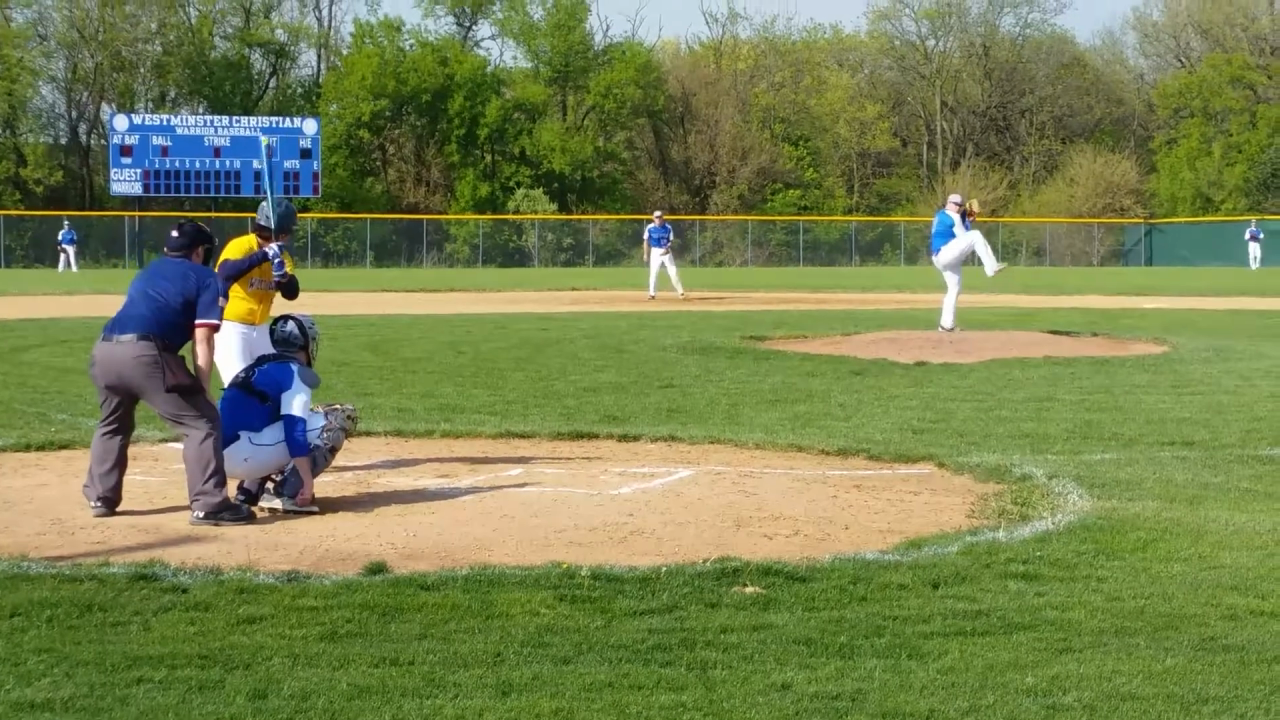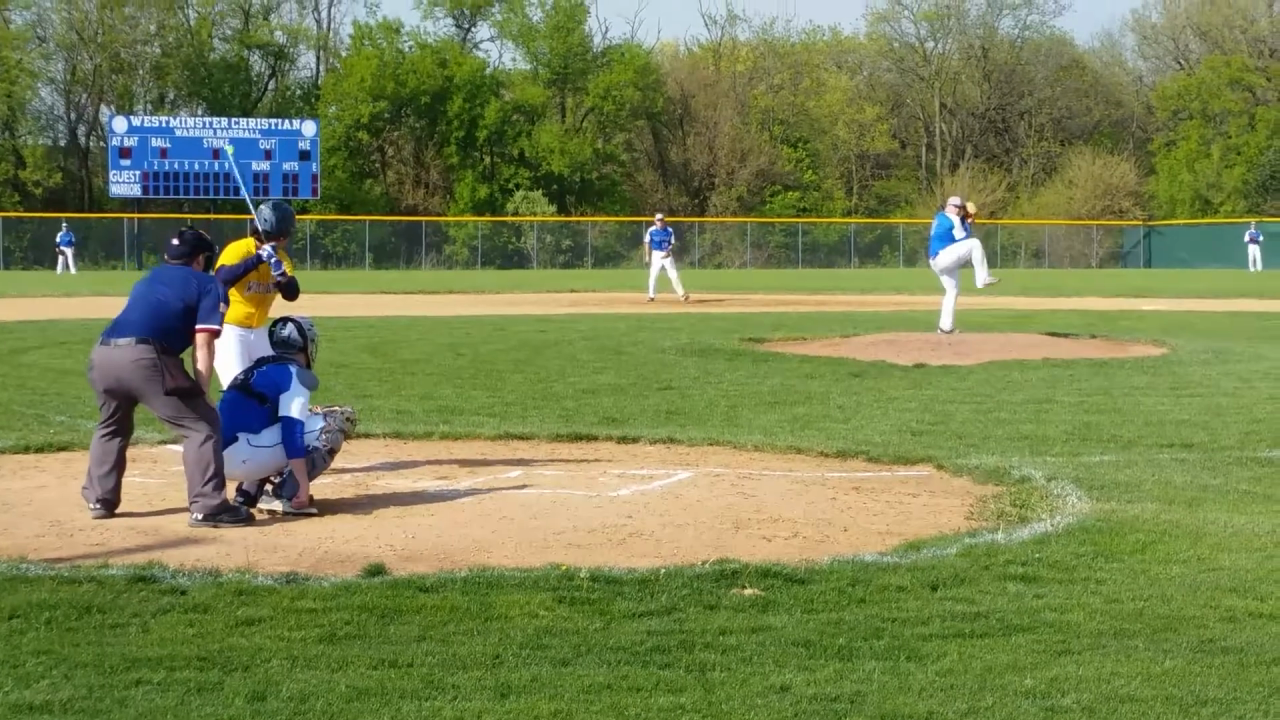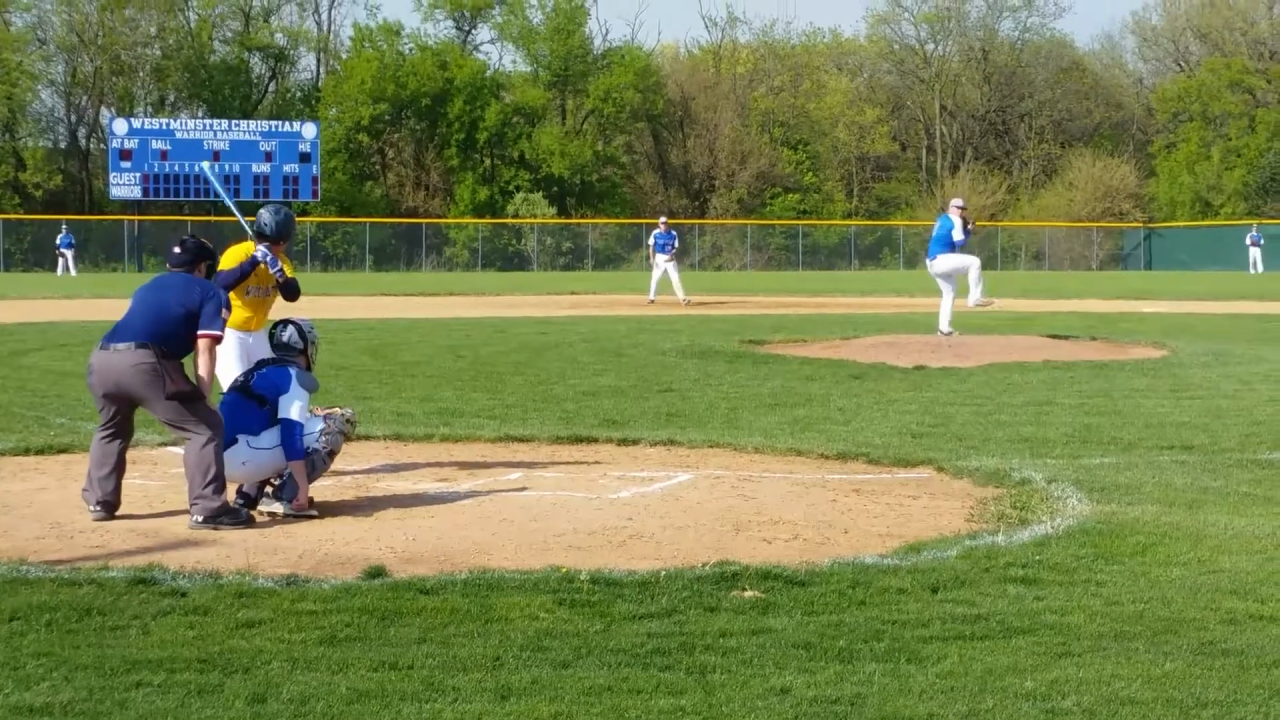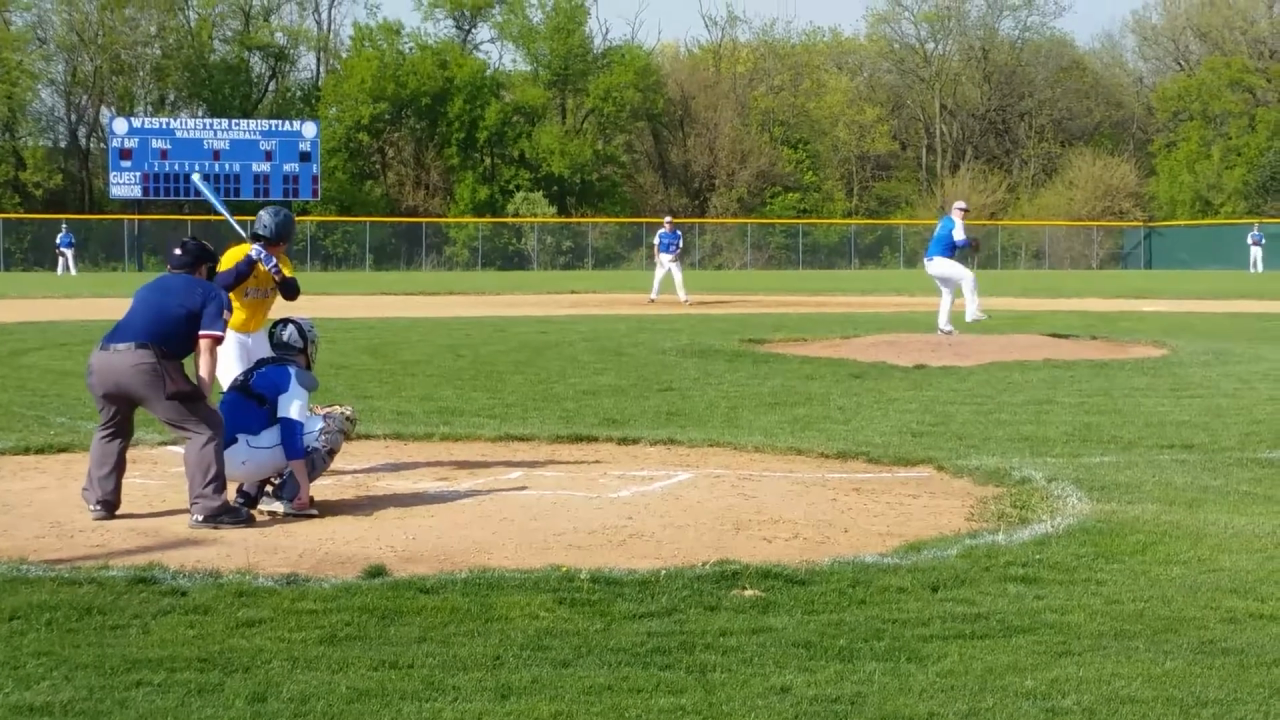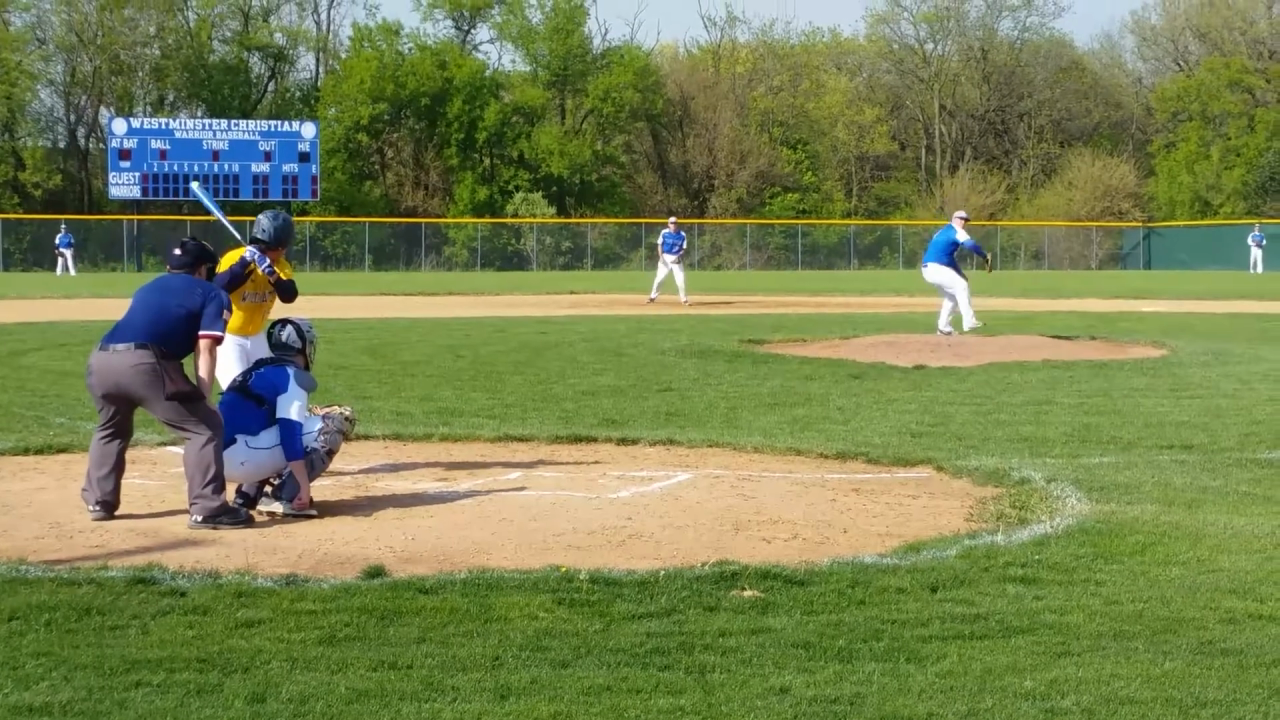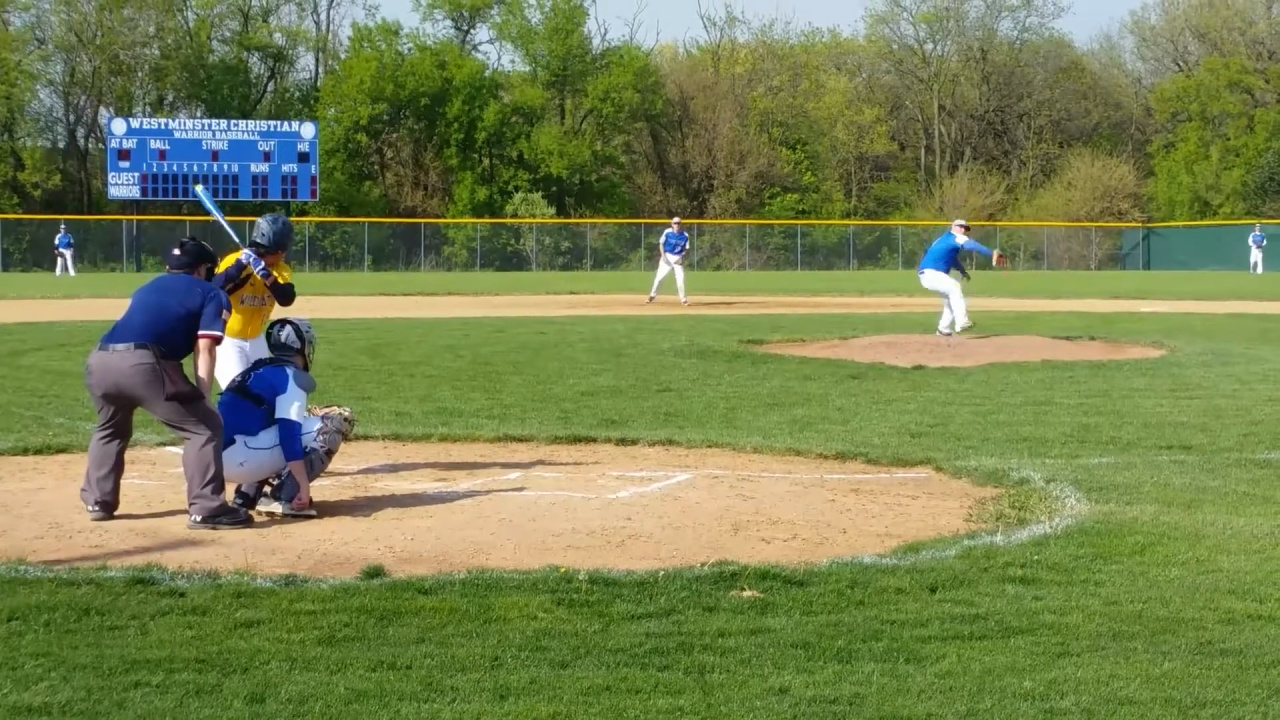
dt=0.1s
person 1, frame 1
left shoulder: (147, 272)
right shoulder: (206, 278)
right elbow: (202, 341)
right wrist: (202, 390)
left hip: (104, 352)
right hip: (144, 354)
left knee: (113, 425)
right knee: (203, 422)
left ankle: (101, 498)
right ankle: (208, 505)
person 1, frame 2
left shoulder: (148, 279)
right shoulder: (207, 285)
right elbow: (202, 346)
right wrist: (201, 394)
left hip: (102, 355)
right hip: (143, 358)
left knee: (112, 427)
right knee: (203, 424)
left ankle: (100, 500)
right ankle: (207, 507)
person 1, frame 3
left shoulder: (149, 286)
right shoulder: (210, 292)
right elbow: (204, 351)
right wrist: (201, 399)
left hip: (101, 360)
right hip: (142, 362)
left knee: (112, 430)
right knee: (205, 427)
left ankle: (100, 502)
right ankle: (207, 510)
person 1, frame 4
left shoulder: (150, 287)
right shoulder: (212, 293)
right elbow: (205, 352)
right wrist: (202, 400)
left hip: (101, 360)
right hip: (142, 362)
left knee: (112, 429)
right knee: (206, 426)
left ankle: (100, 501)
right ankle: (208, 509)
person 1, frame 5
left shoulder: (148, 287)
right shoulder: (212, 294)
right elbow: (204, 351)
right wrist: (201, 400)
left hip: (100, 361)
right hip: (141, 363)
left knee: (111, 430)
right knee: (205, 426)
left ankle: (99, 502)
right ankle: (207, 509)
person 1, frame 6
left shoulder: (148, 287)
right shoulder: (211, 294)
right elbow: (204, 351)
right wrist: (201, 400)
left hip: (99, 361)
right hip: (141, 363)
left knee: (110, 430)
right knee: (205, 426)
left ankle: (98, 502)
right ankle: (206, 509)
person 2, frame 1
left shoulder: (259, 367)
right shoulder: (295, 373)
right elbow: (295, 430)
right wrist: (308, 482)
right hip: (242, 454)
right knee: (331, 425)
left ankle: (250, 490)
right ankle: (283, 495)
person 2, frame 2
left shoulder: (259, 369)
right shoulder: (294, 374)
right elbow: (292, 432)
right wrist: (304, 485)
right hip: (240, 456)
right knee: (329, 427)
left ankle: (249, 491)
right ankle: (282, 497)
person 2, frame 3
left shoulder: (258, 371)
right shoulder: (293, 377)
right elbow: (291, 434)
right wrist: (303, 486)
right hip: (241, 457)
right knee: (330, 428)
left ankle: (249, 493)
right ankle: (282, 498)
person 2, frame 4
left shoulder: (259, 370)
right shoulder: (293, 376)
right elbow: (291, 433)
right wrist: (304, 486)
right hip: (240, 457)
right knee: (329, 427)
left ankle: (249, 492)
right ankle: (283, 498)
person 2, frame 5
left shoulder: (258, 371)
right shoulder: (292, 376)
right elbow: (290, 434)
left wrist: (312, 417)
right wrist: (304, 486)
right hip: (241, 457)
right knee: (328, 429)
left ankle: (249, 493)
right ankle: (282, 498)
person 2, frame 6
left shoulder: (258, 371)
right shoulder: (291, 377)
right elbow: (289, 434)
left wrist: (311, 417)
right wrist: (304, 486)
left hip: (219, 458)
right hip: (239, 458)
right knee: (328, 429)
left ankle: (248, 493)
right ankle: (281, 498)
person 3, frame 1
left shoulder: (281, 255)
right shoulder: (240, 246)
left elbow: (292, 293)
right elbow: (226, 272)
left wrist: (283, 277)
right wrist: (263, 255)
left hip: (259, 328)
right hip: (228, 328)
person 3, frame 2
left shoulder: (280, 257)
right shoulder: (238, 249)
left elbow: (292, 294)
right elbow: (222, 277)
left wrist: (282, 277)
right wrist: (258, 258)
left hip: (257, 331)
right hip: (227, 331)
person 3, frame 3
left shoulder: (280, 260)
right shoulder: (237, 253)
left elbow: (292, 295)
right elbow: (220, 283)
left wrist: (280, 275)
right wrist: (253, 261)
left hip: (256, 334)
right hip: (226, 333)
person 3, frame 4
left shoulder: (281, 261)
right shoulder: (236, 254)
left elbow: (292, 294)
right elbow: (219, 284)
left wrist: (277, 272)
right wrist: (250, 260)
left hip: (256, 334)
right hip: (226, 334)
person 3, frame 5
left shoulder: (281, 265)
right shoulder: (235, 258)
left elbow: (289, 296)
left wrist: (271, 274)
right wrist: (243, 263)
left hip: (255, 337)
right hip: (225, 338)
person 3, frame 6
left shoulder: (280, 269)
right shoulder: (234, 261)
left elbow: (287, 299)
left wrist: (268, 277)
right wrist: (240, 265)
left hip: (255, 340)
right hip: (225, 340)
